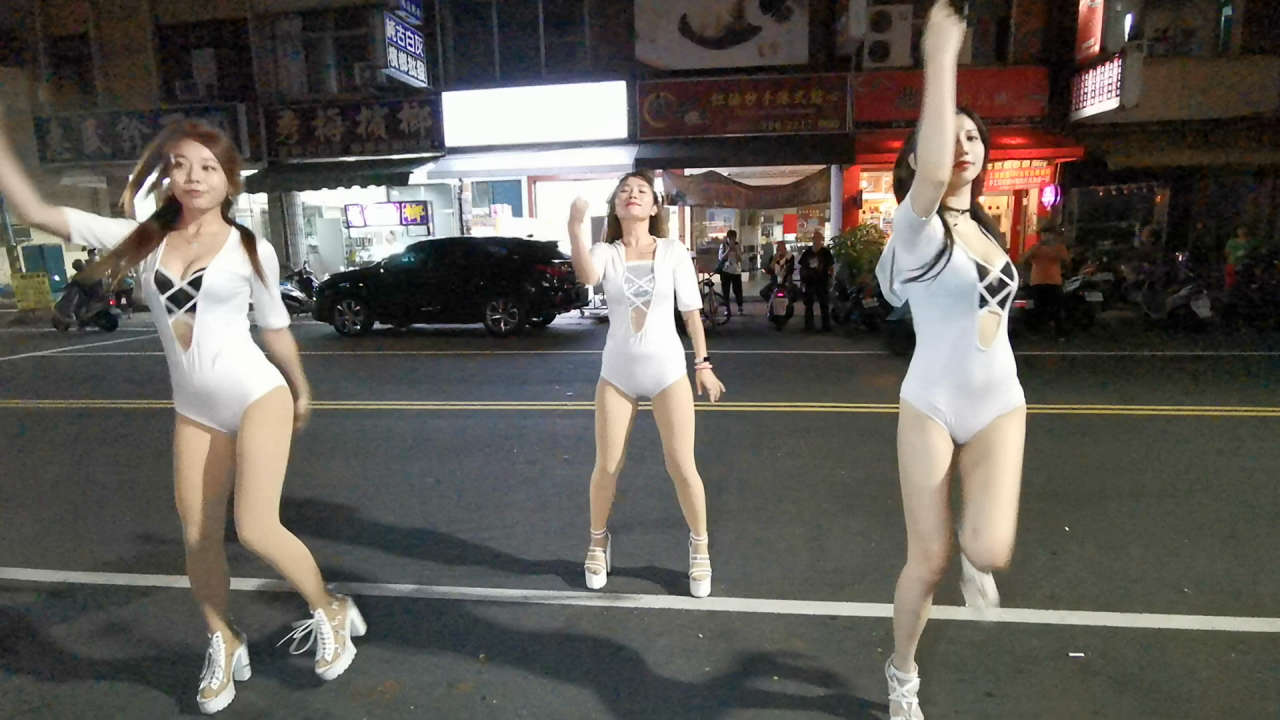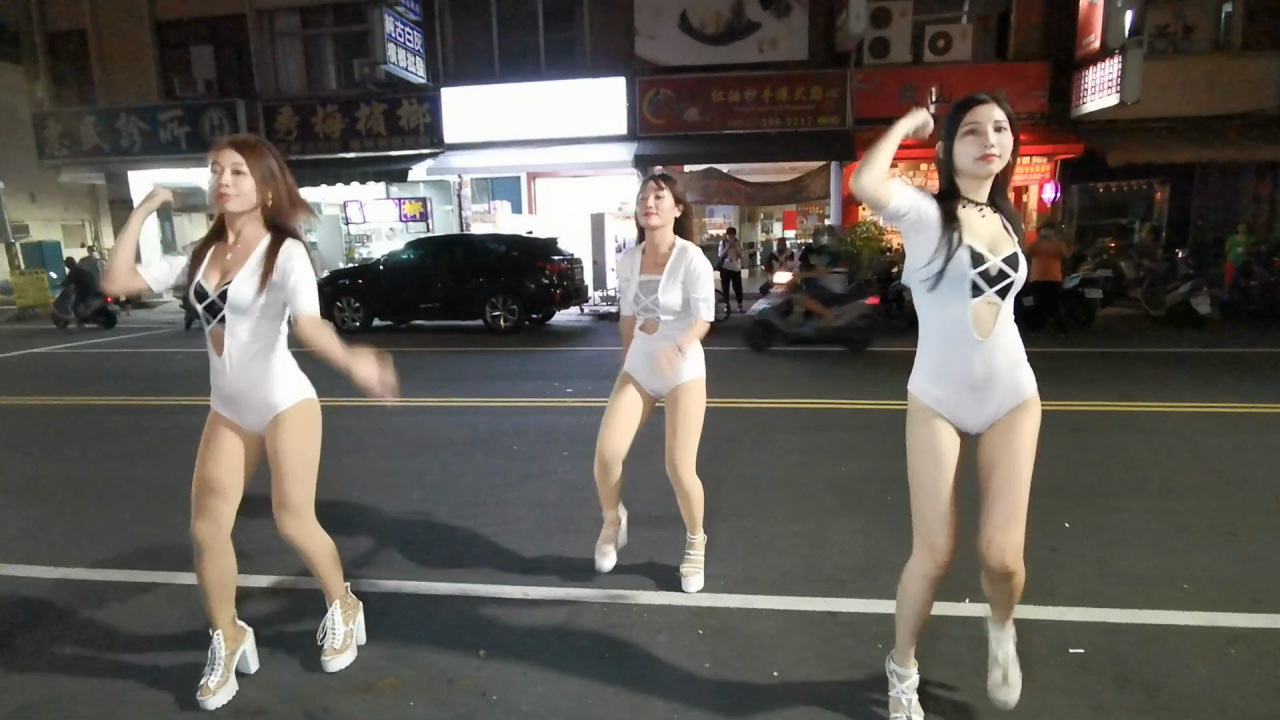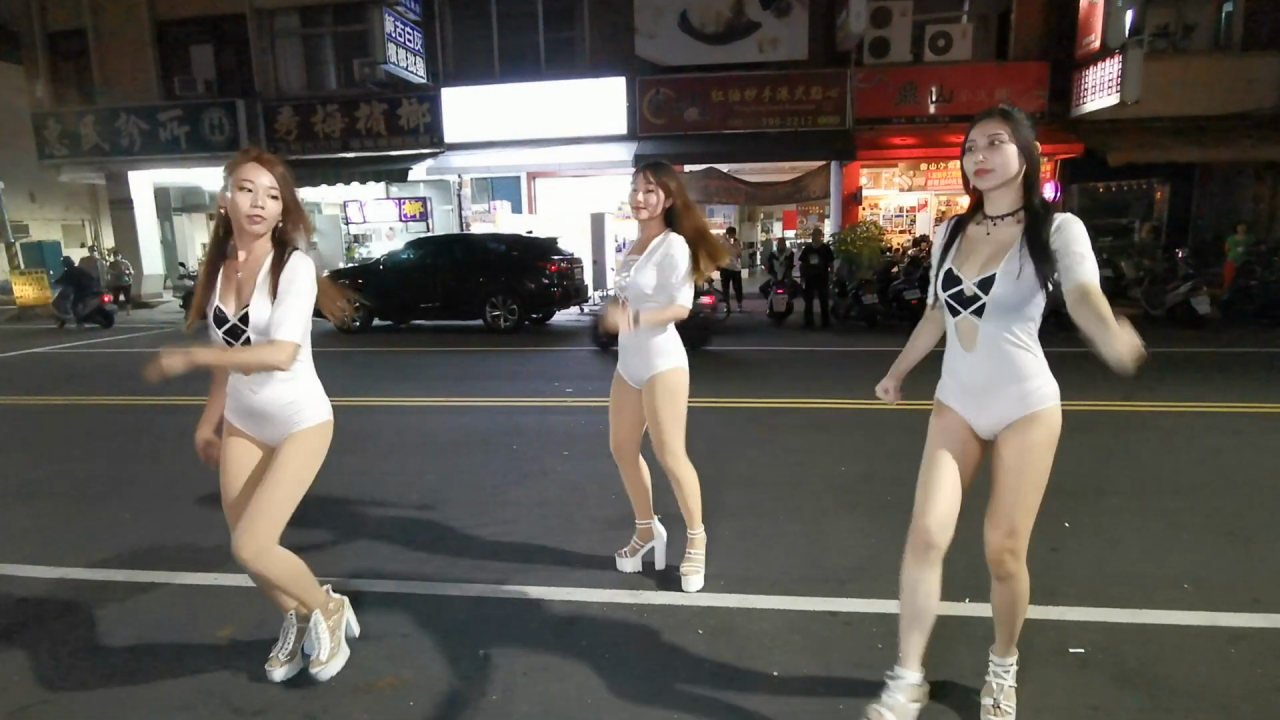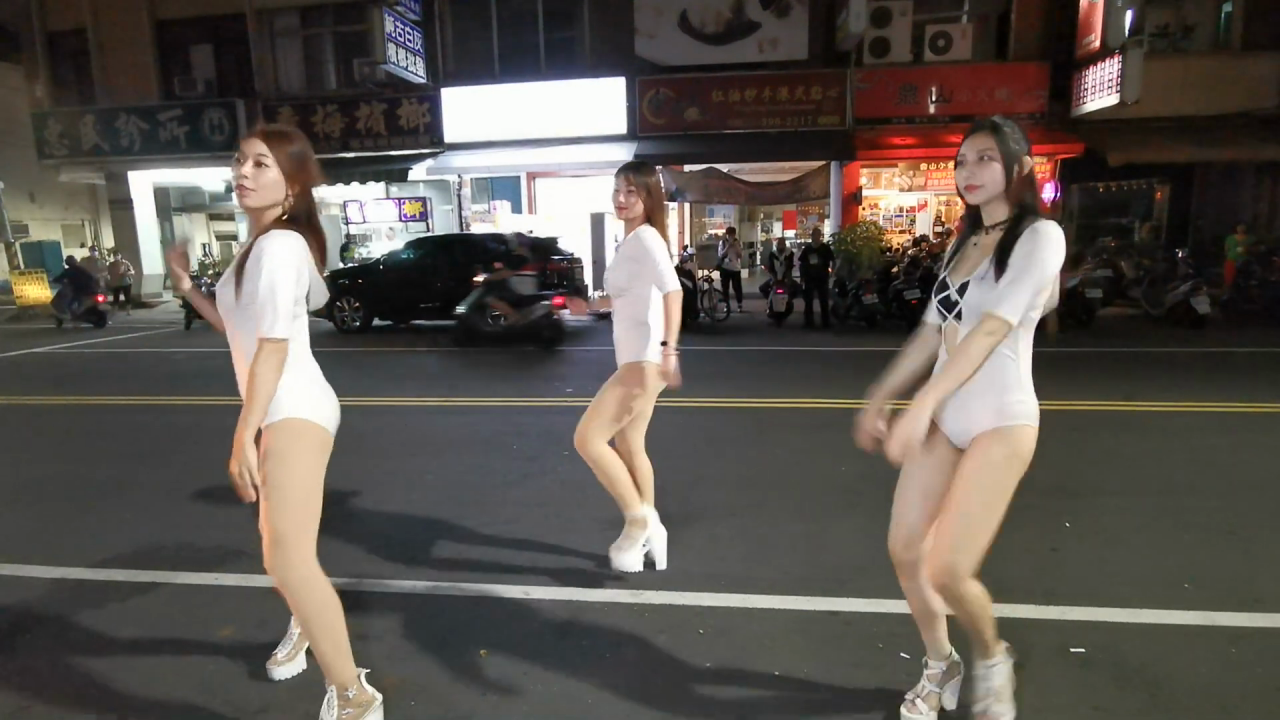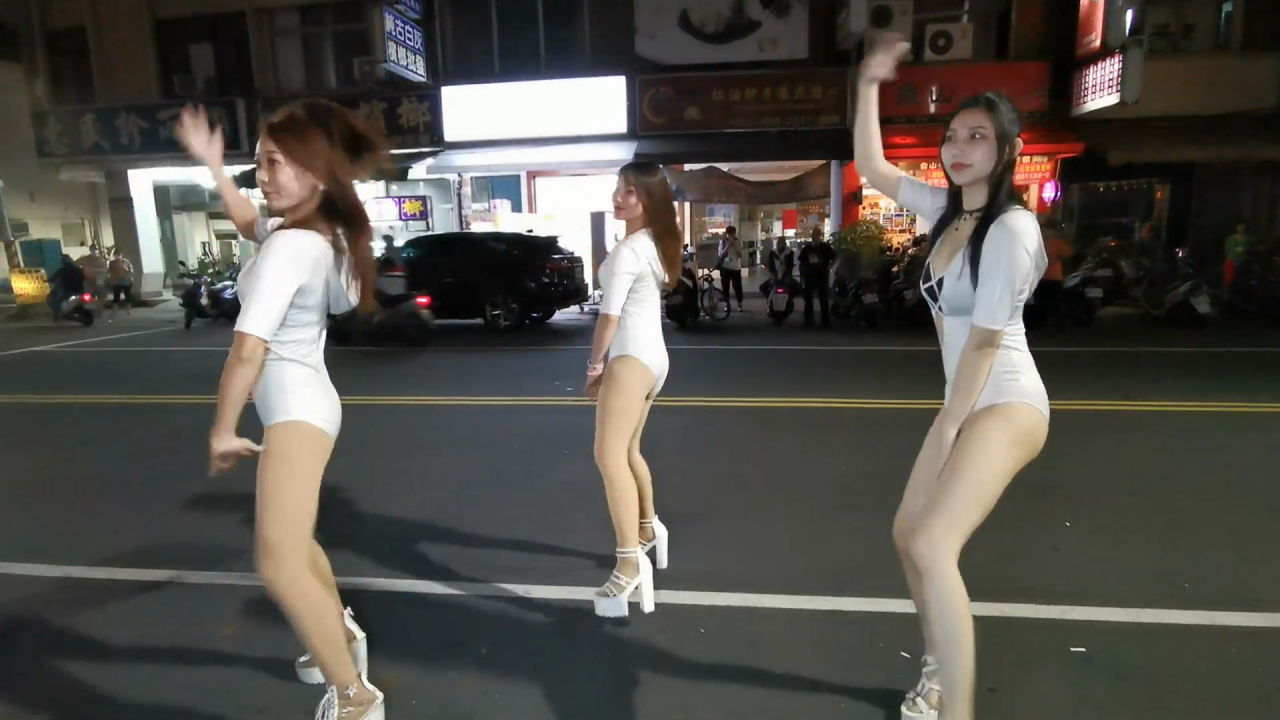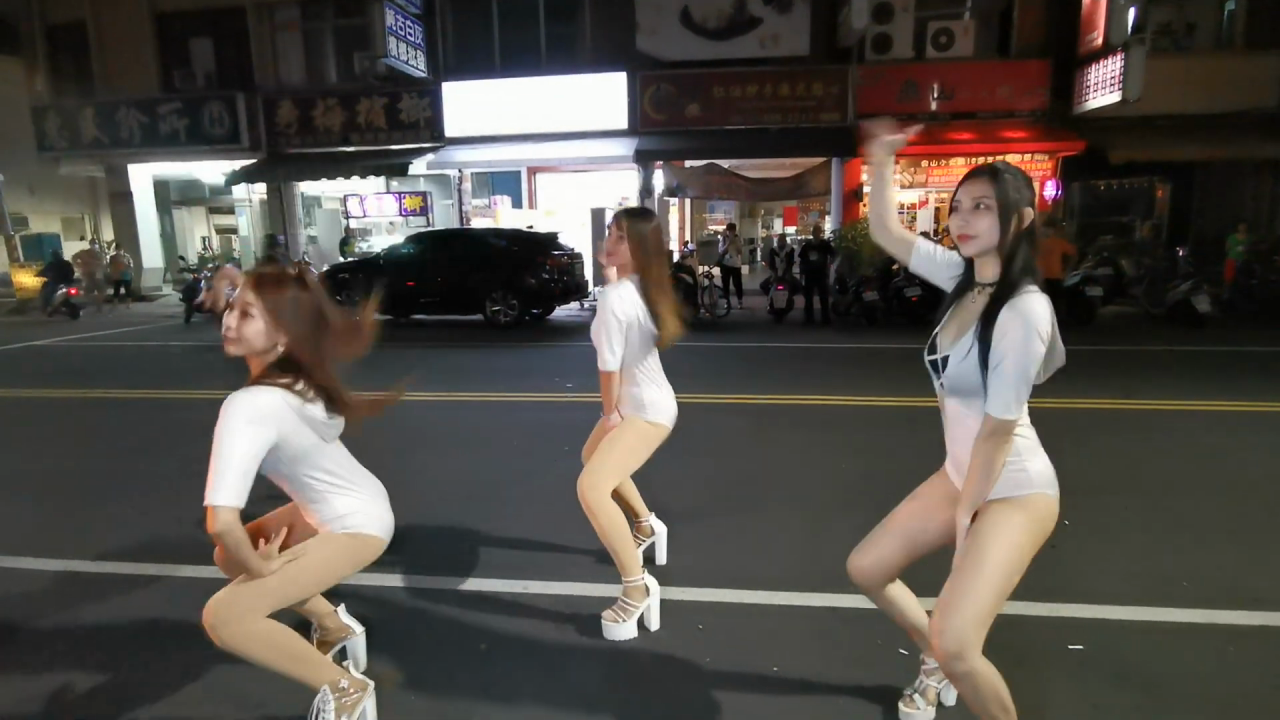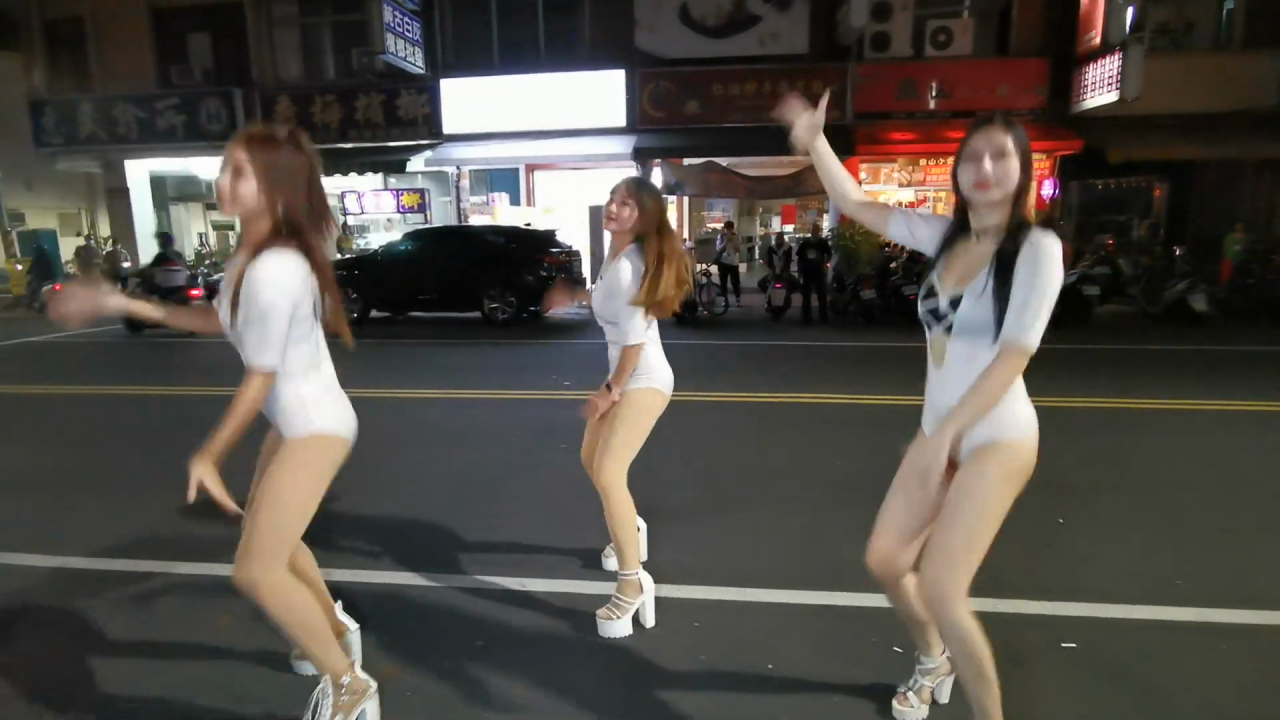
dt=0.4s
person 1, frame 1
left shoulder: (986, 230)
right shoulder: (920, 224)
right elbow: (931, 169)
left hip: (999, 408)
right hip: (930, 410)
left knee: (991, 553)
right knee: (930, 559)
left ankle: (974, 564)
person 1, frame 2
left shoulder: (1013, 226)
right shoulder: (928, 211)
right elbow: (865, 183)
right wrist: (905, 125)
left hip: (1010, 400)
right hip: (934, 401)
left knee: (1002, 555)
right knee: (932, 554)
left ankle: (1001, 631)
person 1, frame 3
left shoulder: (1055, 229)
right shoulder: (953, 232)
left elbow: (1085, 298)
left wrist: (1110, 333)
right wrist: (898, 370)
left hip: (1026, 407)
right hip: (957, 401)
left knee: (1004, 551)
right knee: (927, 534)
left ankle: (1002, 666)
person 1, frame 4
left shoulder: (1040, 237)
right shoulder: (965, 247)
left elbow: (994, 329)
left wrist: (921, 406)
right wrist: (879, 398)
left hip: (1001, 423)
right hip: (946, 418)
left knee: (946, 569)
right knee: (903, 550)
left ankle: (992, 657)
right ankle: (940, 667)
person 1, frame 5
left shoulder: (1010, 227)
right shoulder: (949, 208)
left elbow: (987, 338)
right elbow: (871, 167)
left wrist: (948, 425)
right wrist: (869, 84)
left hip: (1008, 407)
right hip: (966, 405)
left knee: (932, 547)
right knee: (908, 534)
right ankle: (941, 665)
person 1, frame 6
left shoulder: (1024, 309)
right shoulder: (964, 275)
left elbow: (999, 426)
right elbow: (886, 231)
left wrist: (968, 510)
right wrist: (882, 158)
left hip: (1016, 493)
right hip: (962, 478)
left knee: (955, 643)
right knee: (866, 568)
right ankle: (936, 663)
person 1, frame 7
left shoulder: (1036, 248)
right shoulder: (942, 235)
left elbow: (1013, 359)
right elbow: (855, 205)
left wrist: (950, 432)
right wrist: (812, 139)
left hip: (997, 436)
right hip: (936, 430)
left knee: (942, 592)
right knee: (885, 561)
right ankle: (933, 663)
person 2, frame 1
left shoulder: (251, 251)
right shoulder: (140, 240)
left elbow: (277, 333)
left wrist: (301, 390)
left hip: (258, 398)
right hip: (195, 415)
left knee: (256, 530)
right knee: (198, 543)
left ankle: (329, 611)
right ankle: (225, 648)
person 2, frame 2
left shoulder: (285, 255)
right shoulder: (203, 254)
left elbow: (308, 323)
right elbow: (118, 282)
left wrist: (350, 360)
right wrist: (139, 214)
left hip: (287, 405)
right hip: (227, 411)
left knee: (295, 525)
right knee: (206, 531)
left ankle: (343, 608)
right ankle: (229, 640)
person 2, frame 3
left shoulder: (292, 265)
right shoulder: (217, 269)
left elbow: (281, 350)
left wrist: (189, 357)
right wrist: (209, 421)
left hip: (301, 421)
right hip: (242, 426)
left knee: (252, 545)
right knee: (249, 541)
left ankle: (327, 608)
right ankle: (300, 620)
person 2, frame 4
left shoulder: (276, 246)
right shoulder: (269, 244)
left elbow: (273, 347)
right elbow: (239, 322)
left wrist: (245, 438)
right wrist: (188, 287)
left hip: (295, 413)
right hip: (289, 412)
left knee: (287, 564)
right knee: (285, 536)
right ankle: (307, 628)
person 2, frame 5
left shoulder: (290, 245)
right shoulder: (319, 229)
left elbow: (248, 346)
right elbow: (250, 219)
left wrist: (220, 431)
right wrist: (210, 158)
left hip: (297, 414)
right hip: (303, 408)
left knee: (277, 565)
right knee: (287, 538)
right ankle: (340, 635)
person 2, frame 6
left shoulder: (250, 408)
right shoulder: (301, 371)
left elbow: (221, 519)
left wrist: (255, 563)
left hip: (358, 526)
right hip: (348, 508)
left knee: (225, 618)
right knee: (231, 558)
right ankle: (337, 629)
person 2, frame 7
left shoulder: (274, 270)
right shoulder: (253, 257)
left elbow: (261, 377)
right elbow: (214, 322)
left wrist: (208, 455)
right wrist: (120, 303)
left hip: (316, 425)
right hip: (295, 420)
left knee: (254, 569)
right knee: (264, 534)
right ankle: (333, 625)
person 3, frame 1
left shoulder: (673, 251)
right shoulder: (605, 253)
left elbow: (691, 310)
right elbow: (586, 278)
left wrist: (703, 363)
right wrist: (576, 230)
left hip: (667, 369)
right hip: (617, 370)
left knee: (682, 466)
right knee: (607, 466)
left ankle: (699, 546)
right ankle: (598, 541)
person 3, frame 2
left shoulder: (692, 257)
right shoulder: (630, 257)
left elbow: (702, 322)
left wrist: (678, 350)
right wrist: (622, 361)
left hip: (684, 371)
right hip: (637, 368)
left knee: (679, 468)
right knee: (607, 454)
left ankle: (695, 545)
right ankle: (611, 518)
person 3, frame 3
left shoulder: (673, 245)
right shoulder: (633, 247)
left elbow: (681, 307)
left wrist: (630, 319)
left hip: (661, 363)
right hip: (630, 363)
left knee: (671, 458)
right knee: (621, 449)
left ankle: (695, 543)
right ankle: (647, 529)
person 3, frame 4
left shoulder: (646, 238)
right shoulder: (633, 240)
left elbow: (672, 290)
left wrist: (668, 348)
right wrist: (589, 306)
left hip: (644, 359)
right hip: (637, 358)
left knee: (587, 438)
right knee: (628, 444)
left ankle: (639, 518)
right ankle: (647, 524)
person 3, frame 5
left shoulder: (627, 249)
right shoulder: (652, 243)
left elbow: (609, 313)
left wrist: (594, 363)
left hip: (632, 356)
right hip: (649, 357)
left knee: (609, 455)
right knee: (626, 450)
left ankle: (630, 564)
right ankle: (647, 528)
person 3, frame 6
left shoulder: (614, 299)
right shoulder: (644, 286)
left elbow: (610, 365)
left wrist: (609, 413)
left hip: (646, 411)
right hip: (641, 403)
left knee: (590, 491)
right knee: (593, 458)
left ankle: (637, 590)
right ankle: (646, 527)
person 3, frame 7
left shoulder: (626, 267)
right shoulder: (622, 255)
left elbow: (633, 342)
left wrist: (608, 391)
right wrist: (576, 295)
left hip: (647, 381)
right hip: (624, 378)
left knee: (611, 472)
right knee: (592, 457)
left ankle: (633, 584)
right ankle: (630, 527)
